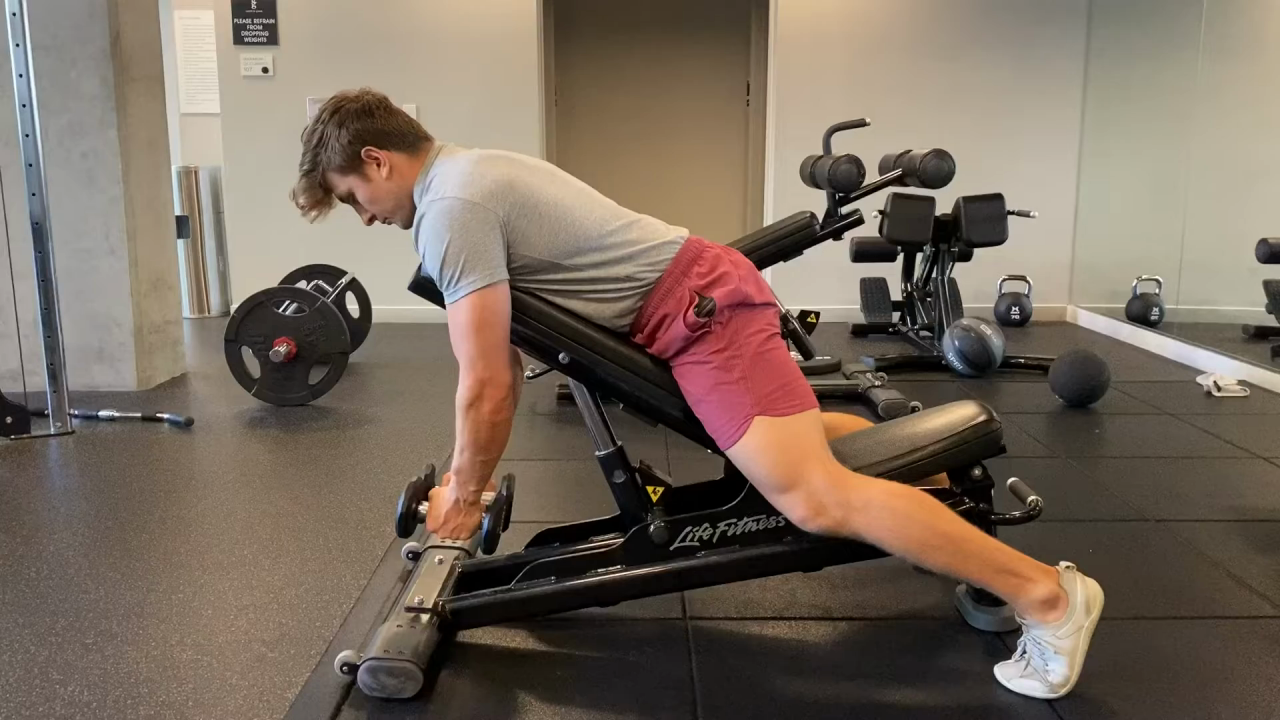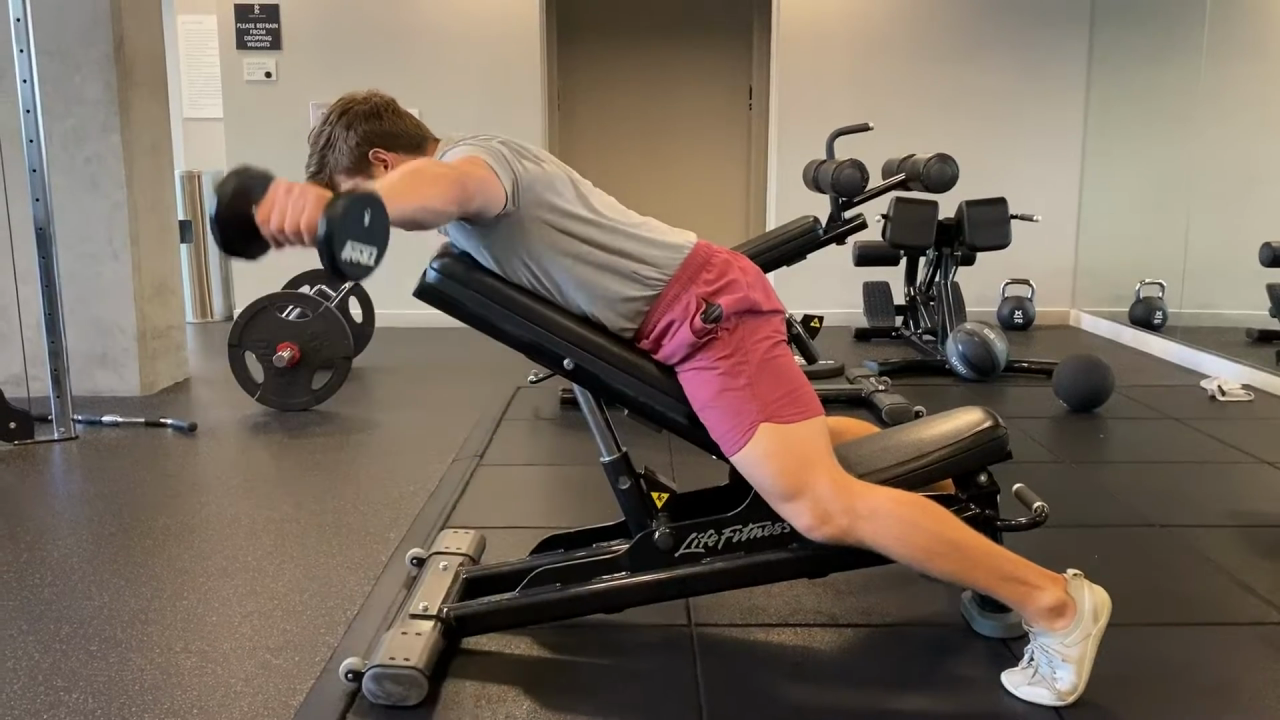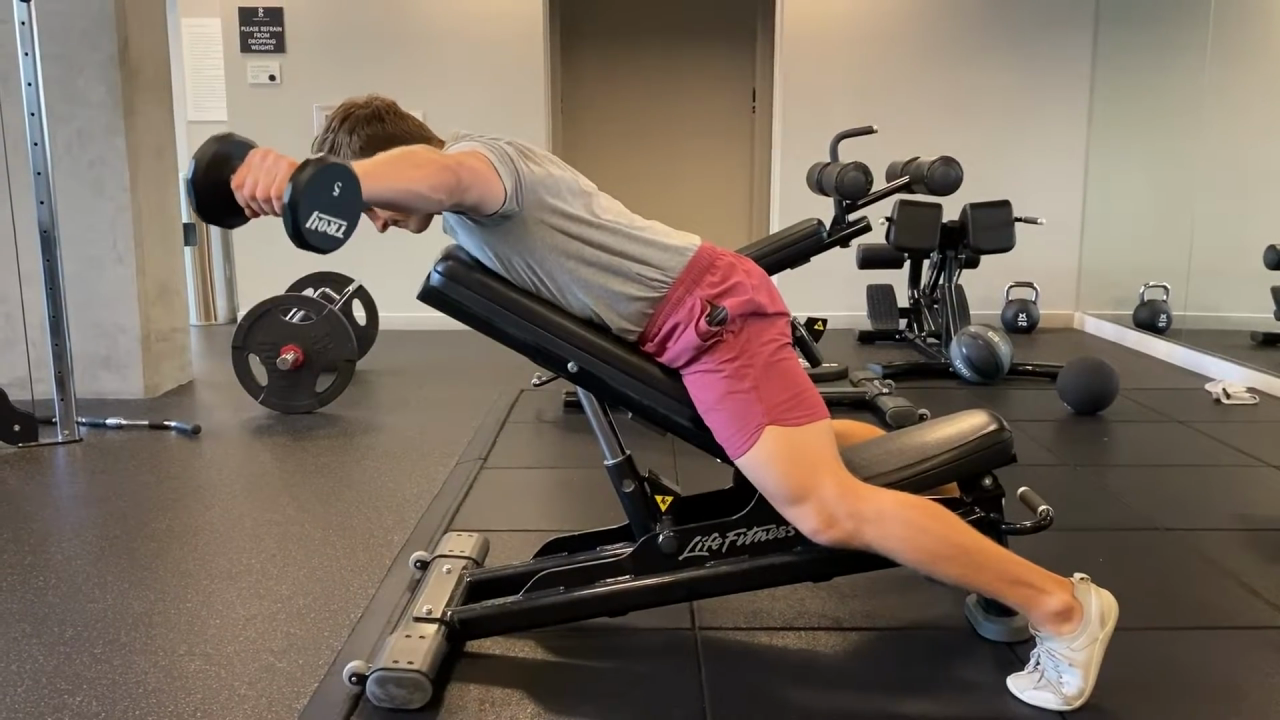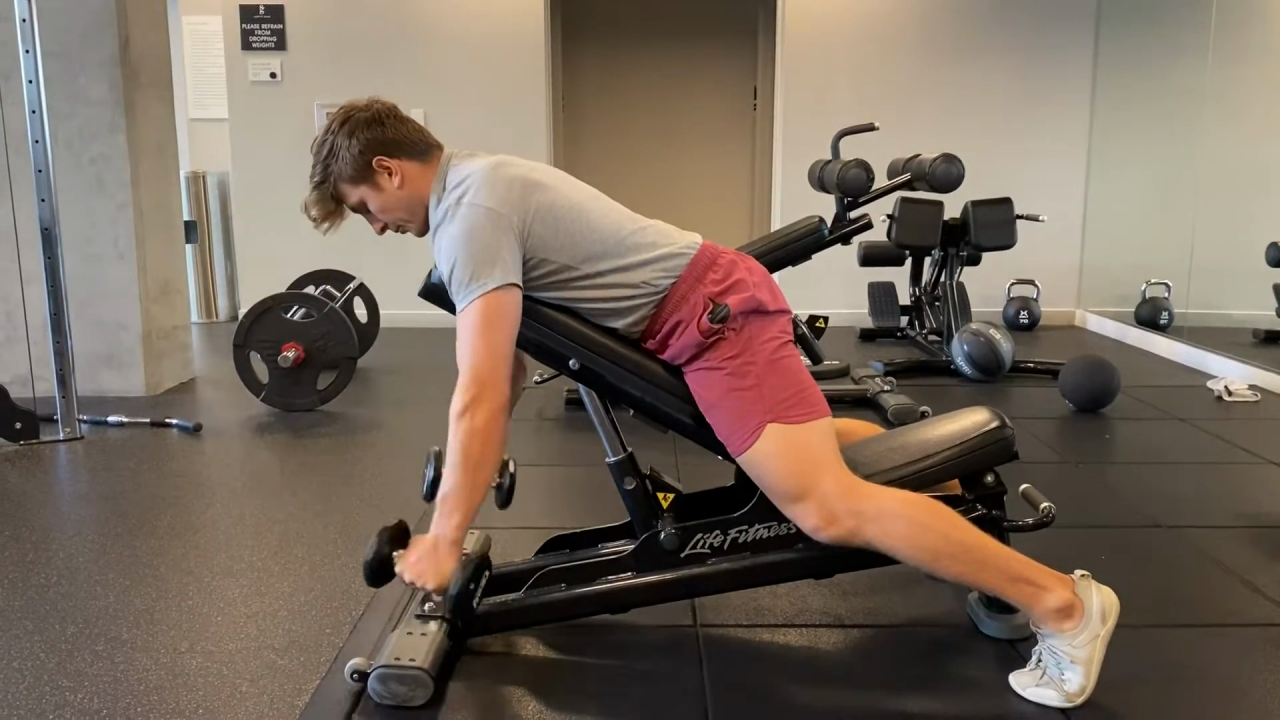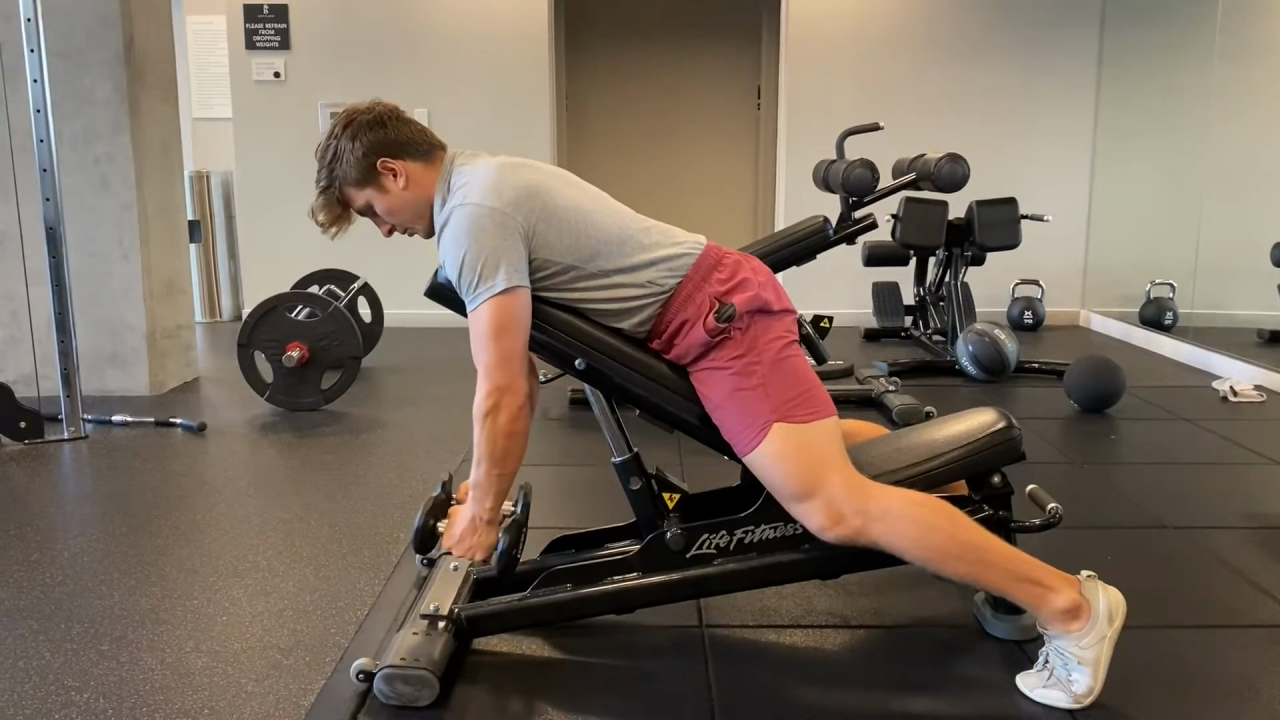
dt=1s
person 1, frame 1
left shoulder: (450, 212)
right shoulder: (473, 173)
left elbow: (487, 385)
right elbow: (505, 352)
left wrist: (464, 496)
right wrist: (473, 469)
left hip: (699, 309)
right hip: (698, 291)
left knee: (815, 499)
right knee: (800, 435)
left ankle: (1046, 593)
person 1, frame 2
left shoulder: (469, 158)
right shoulder: (470, 174)
left elbow: (437, 183)
left wrist: (331, 204)
left hip: (703, 309)
right hip: (695, 304)
left knee: (820, 508)
right knee: (802, 437)
left ankle: (1054, 602)
person 1, frame 3
left shoulder: (475, 156)
right shoulder: (476, 172)
left elbow: (432, 174)
left hip: (709, 312)
right hip: (698, 309)
left knee: (826, 511)
right knee: (803, 442)
left ankle: (1060, 605)
person 1, frame 4
left shoulder: (469, 217)
right shoulder: (478, 179)
left elbow: (480, 394)
right elbow: (506, 354)
left wrist: (445, 539)
right wrist: (479, 458)
left hip: (713, 314)
right hip: (710, 298)
left knee: (827, 509)
right knee: (808, 440)
left ankle: (1062, 602)
person 1, frame 5
left shoulder: (473, 219)
right shoulder: (485, 180)
left elbow: (502, 392)
right elbow: (519, 369)
left wrist: (482, 514)
right wrist: (489, 479)
left hip: (717, 314)
right hip: (715, 298)
left knee: (833, 508)
right knee: (814, 438)
left ankle: (1068, 602)
